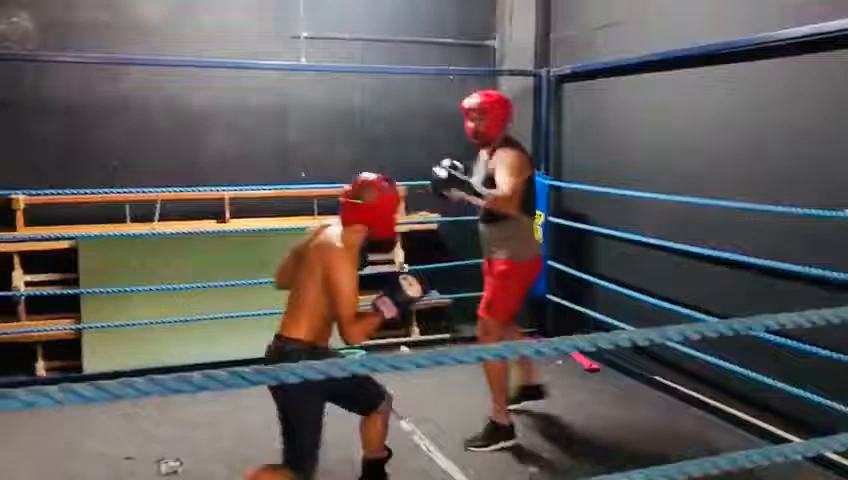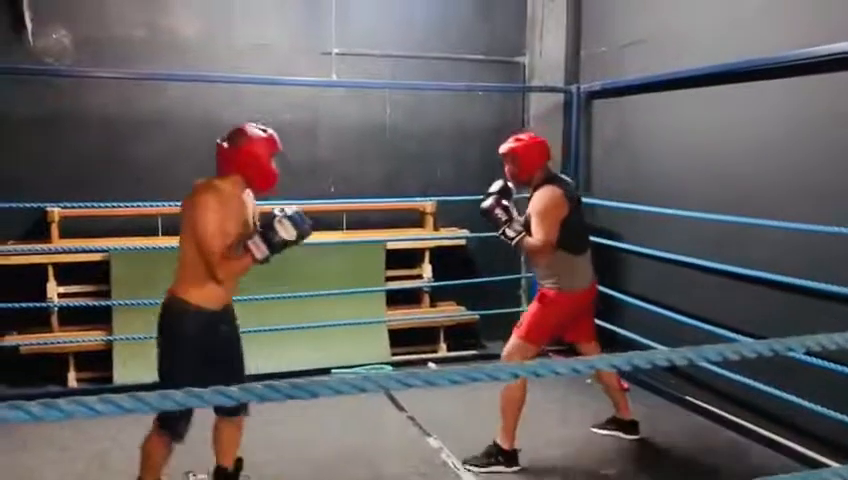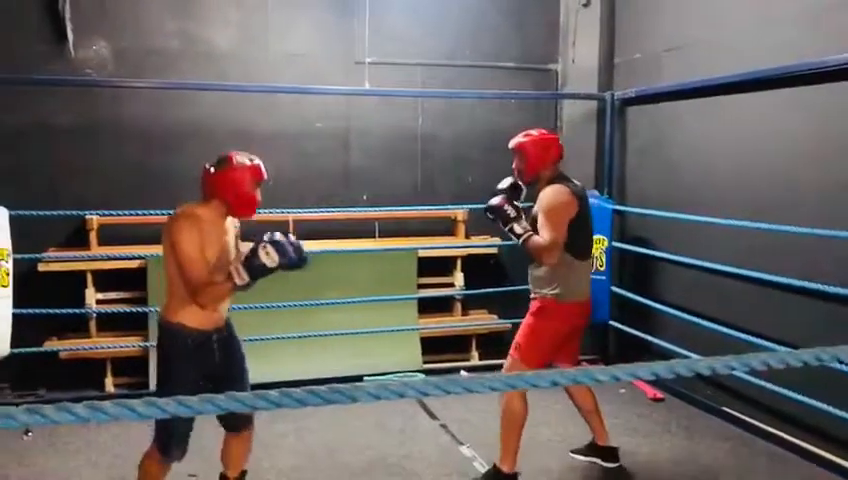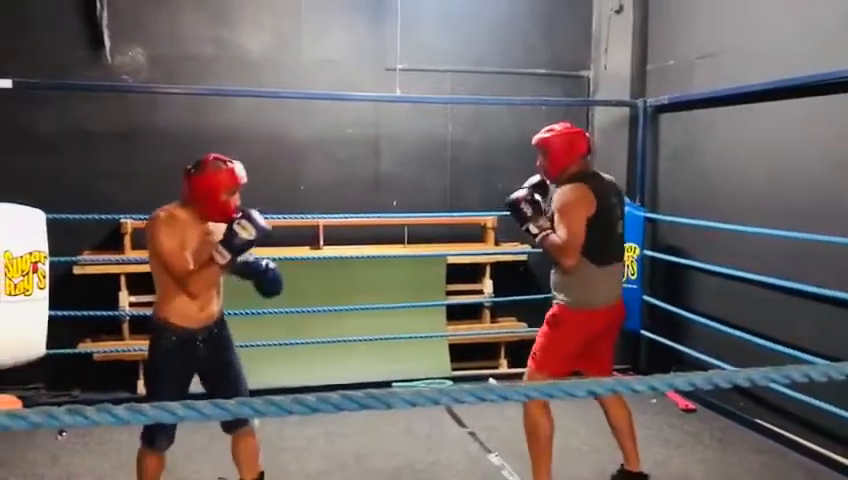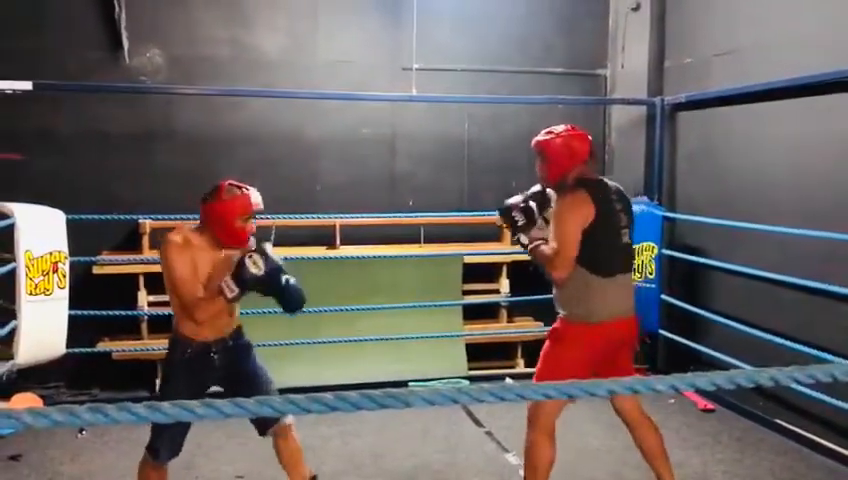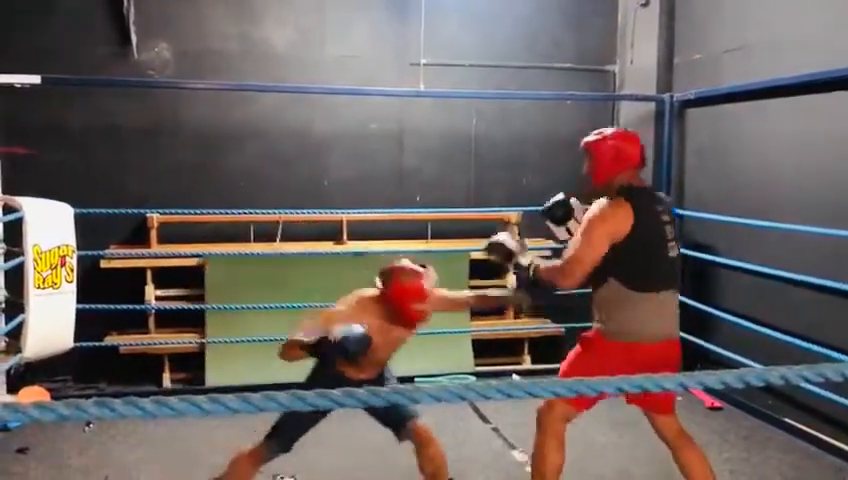
dt=0.7s
person 1, frame 1
left shoulder: (509, 157)
right shoulder: (487, 154)
left elbow: (506, 205)
left wrist: (462, 188)
right wrist: (456, 184)
left hip: (515, 259)
right hip: (498, 255)
left knee: (488, 334)
right knee: (503, 324)
left ankle: (502, 425)
right ankle: (530, 383)
person 1, frame 2
left shoulder: (547, 196)
right shoulder: (555, 187)
left elbow: (541, 251)
right elbow: (539, 235)
left wrist: (505, 224)
right wrist: (507, 209)
left hip: (561, 292)
right hip: (579, 287)
left knee: (513, 358)
right knee: (591, 351)
left ankle: (504, 450)
right ankle: (625, 418)
person 1, frame 3
left shoulder: (554, 195)
right shoulder: (567, 189)
left elbow: (548, 253)
left wrist: (514, 222)
right wrist: (517, 214)
left hip: (556, 303)
right hip: (575, 300)
left knee: (513, 377)
right knee: (566, 371)
right ankle: (603, 445)
person 1, frame 4
left shoulder: (571, 193)
right shoulder: (607, 186)
left elbow: (568, 256)
left wrist: (535, 222)
right wrist: (545, 209)
left hip: (577, 311)
right hip: (609, 306)
person 1, frame 5
left shoulder: (572, 201)
right shoulder: (616, 194)
left elbow: (558, 269)
left wrist: (528, 230)
right wrist: (548, 218)
left hip: (584, 327)
right hip: (623, 321)
left knee: (541, 418)
right knee: (630, 409)
person 1, frame 6
left shoulder: (611, 209)
right shoulder: (660, 206)
left elbow: (568, 276)
left wrist: (521, 261)
right wrist: (577, 224)
left hip: (618, 342)
right hip: (663, 340)
left knee: (552, 419)
right knee: (669, 427)
person 2, frame 1
left shoulder: (328, 233)
right shoulder: (340, 254)
left elbow: (283, 278)
right elbow: (352, 333)
right wrist: (390, 303)
left hip: (311, 353)
right hip: (297, 360)
left knee: (378, 404)
person 2, frame 2
left shoulder: (245, 198)
right shoulder: (207, 198)
left elbow: (244, 250)
right elbow: (220, 270)
left wrist: (283, 233)
right wrist: (266, 243)
left hip: (222, 317)
right hip: (185, 319)
left knee: (234, 410)
right knee: (172, 426)
person 2, frame 3
left shoulder: (230, 222)
right shoulder: (186, 224)
right elbow: (202, 293)
left wrist: (269, 256)
right wrist: (250, 269)
left hip: (221, 335)
right hip: (182, 341)
left knee: (241, 425)
right knee: (170, 444)
person 2, frame 4
left shoulder: (221, 219)
right shoulder: (164, 224)
right elbow: (192, 285)
left wrist: (253, 267)
right wrist: (229, 247)
left hip: (215, 334)
right hip: (172, 340)
left knee: (243, 424)
right knee: (157, 438)
person 2, frame 5
left shoulder: (244, 243)
right shoulder: (178, 245)
left elbow: (267, 281)
right elbow: (197, 314)
left wrist: (280, 282)
right wrist: (238, 282)
left hip: (234, 346)
right hip: (190, 354)
left knee: (281, 426)
right knee: (161, 450)
person 2, frame 6
left shoulder: (424, 299)
right shoulder: (355, 308)
left elbow: (472, 300)
right elbow: (287, 351)
left wrist: (513, 296)
right wrist: (322, 345)
left hip: (373, 378)
right hip: (331, 378)
left knee: (422, 436)
right knee: (268, 450)
